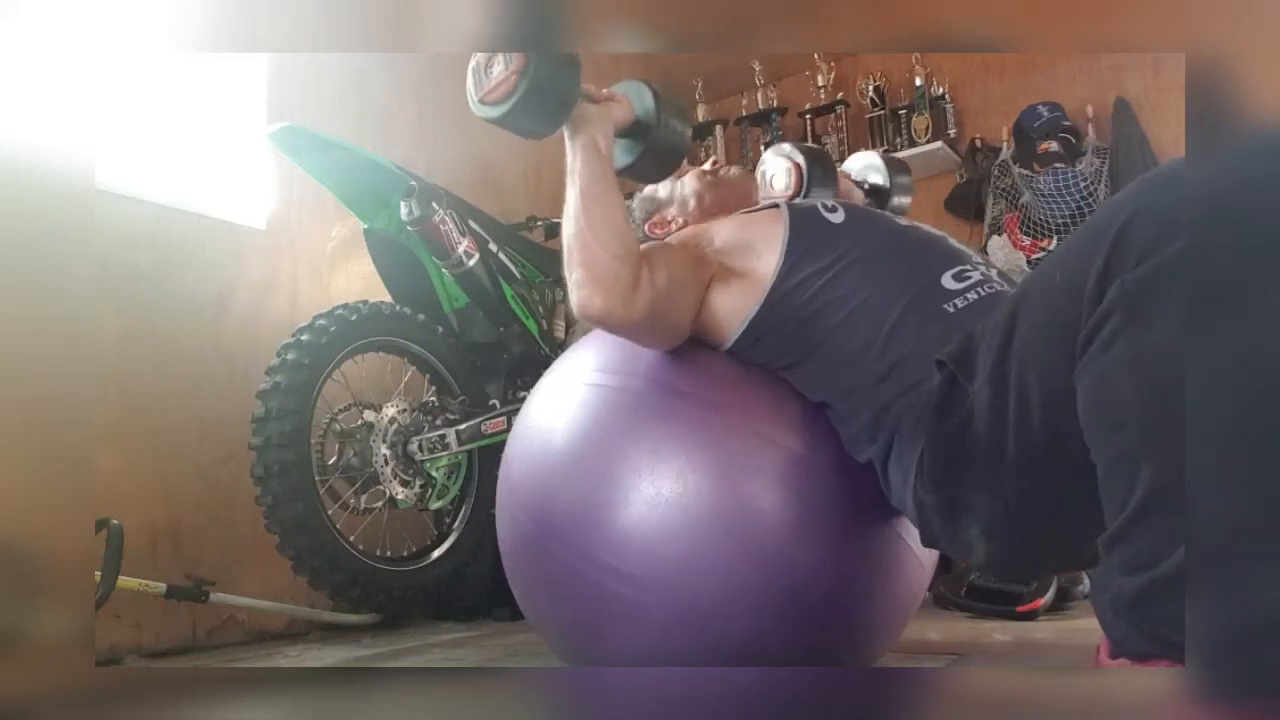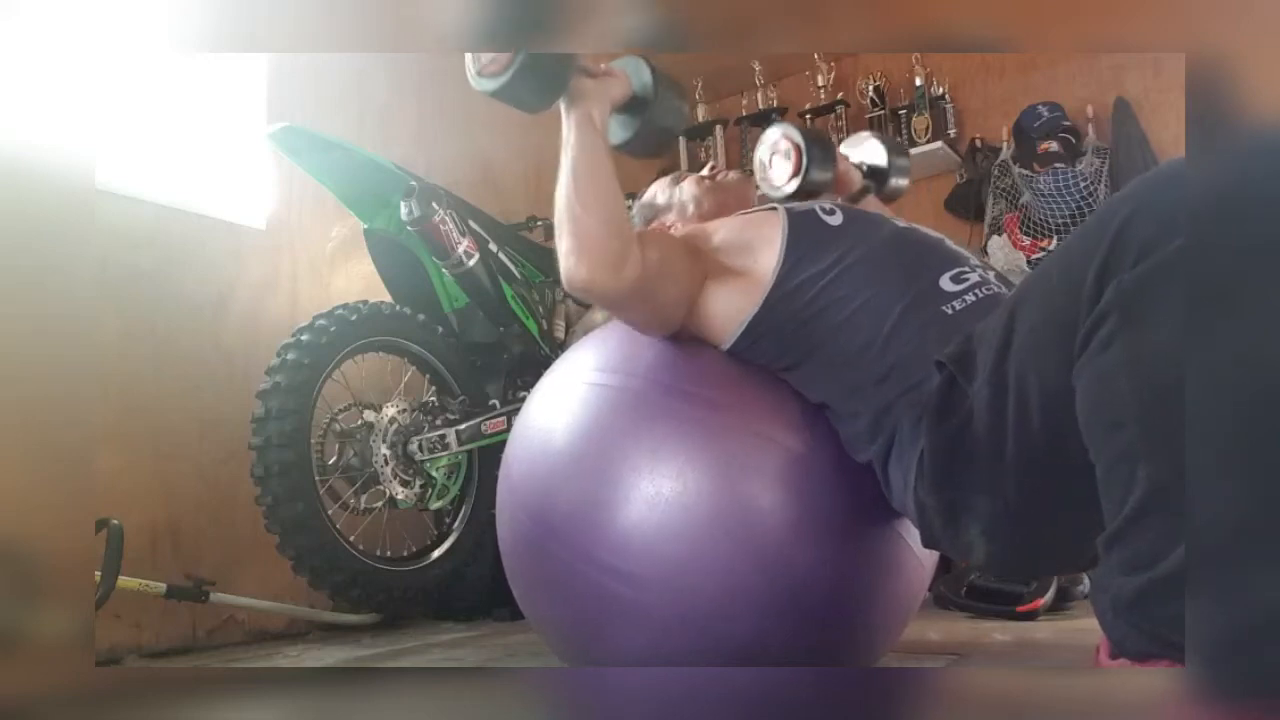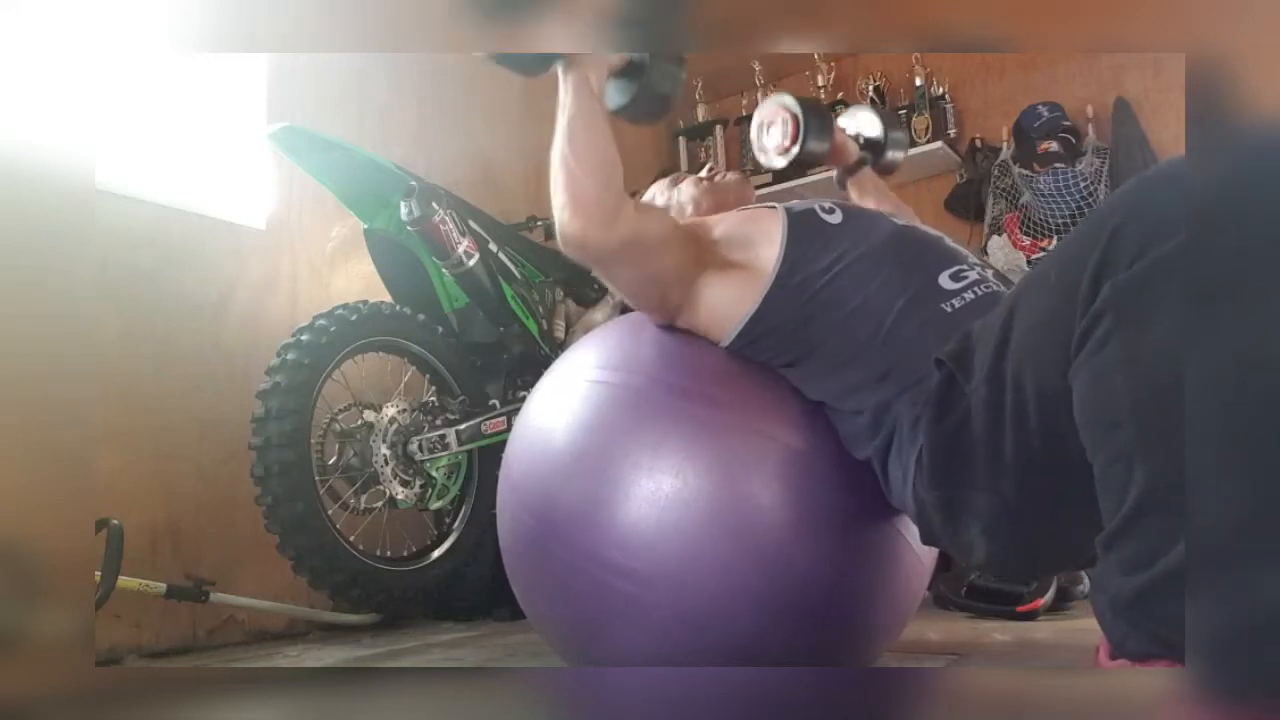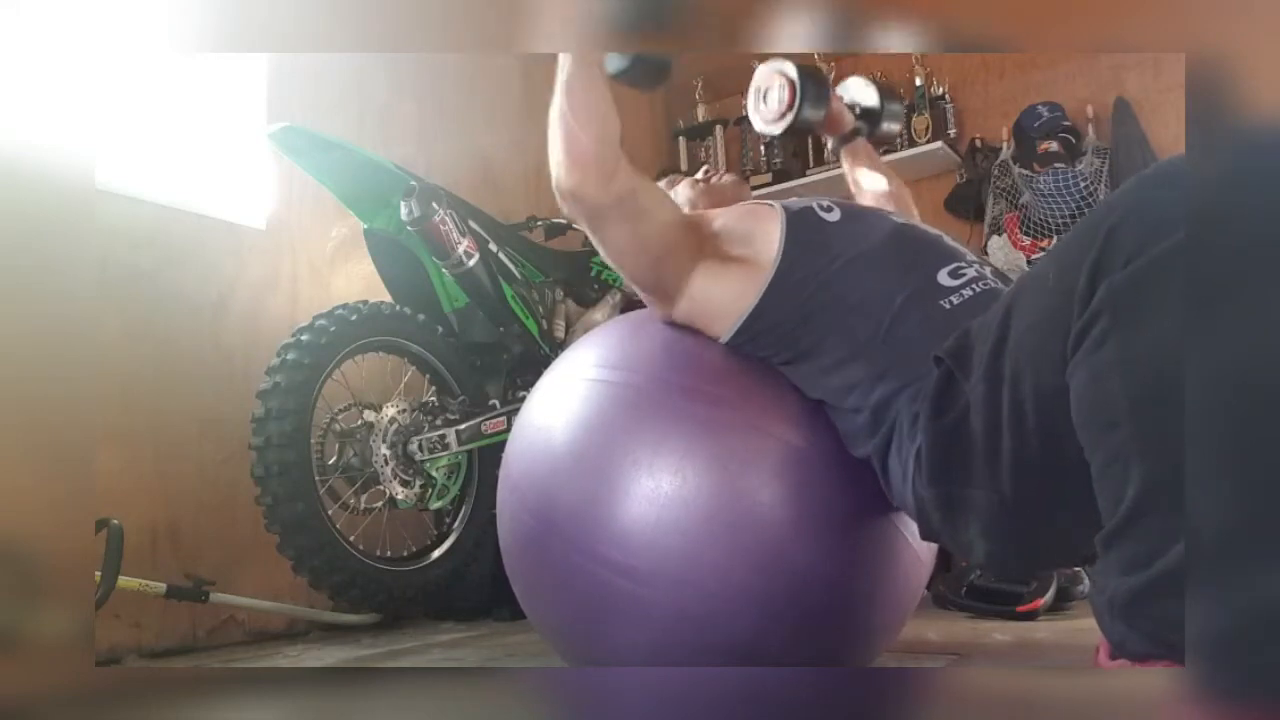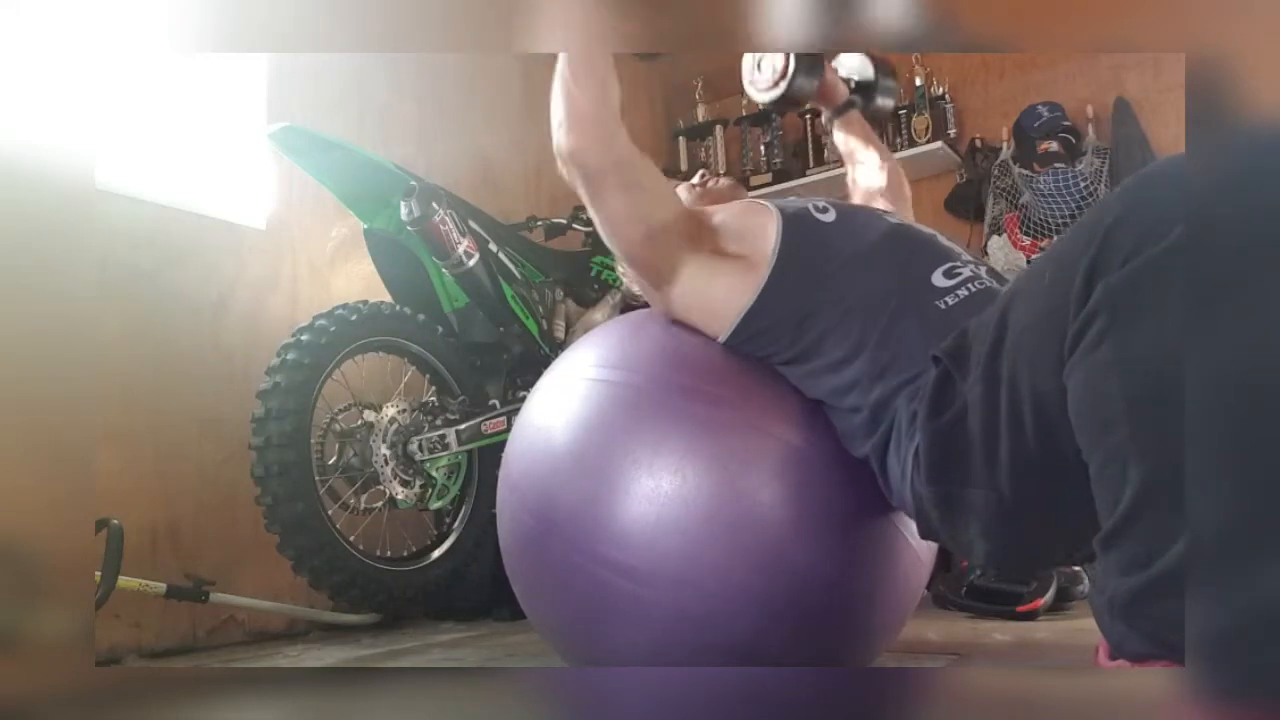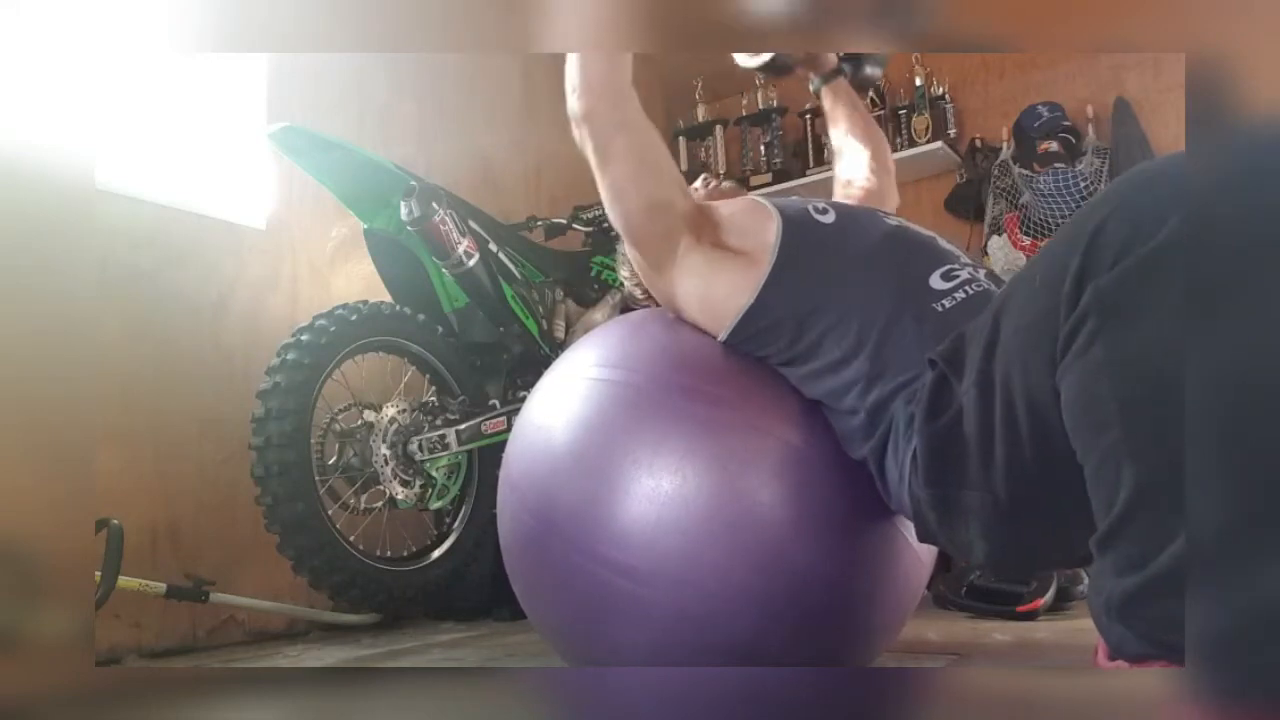
dt=0.1s
person 1, frame 1
left shoulder: (796, 236)
right shoulder: (698, 258)
right elbow: (608, 296)
left wrist: (854, 205)
right wrist: (590, 138)
right hip: (967, 426)
person 1, frame 2
left shoulder: (789, 248)
right shoulder: (700, 254)
right elbow: (598, 268)
left wrist: (853, 192)
right wrist: (586, 113)
right hip: (969, 424)
right ankle: (1153, 641)
person 1, frame 3
left shoulder: (792, 239)
right shoulder: (694, 260)
left elbow: (891, 238)
right elbow: (591, 222)
left wrist: (850, 161)
right wrist: (581, 79)
right hip: (966, 428)
right ankle: (1152, 641)
person 1, frame 4
left shoulder: (788, 241)
right shoulder: (692, 255)
left elbow: (894, 206)
right elbow: (588, 180)
left wrist: (846, 134)
right wrist: (579, 57)
right hip: (966, 428)
person 1, frame 5
left shoulder: (792, 233)
right shoulder: (686, 255)
left elbow: (885, 186)
right elbow: (591, 152)
left wrist: (837, 104)
right hip: (965, 431)
person 1, frame 6
left shoulder: (795, 235)
right shoulder: (685, 250)
left elbow: (870, 168)
right elbow: (601, 116)
left wrist: (826, 77)
right hip: (964, 433)
